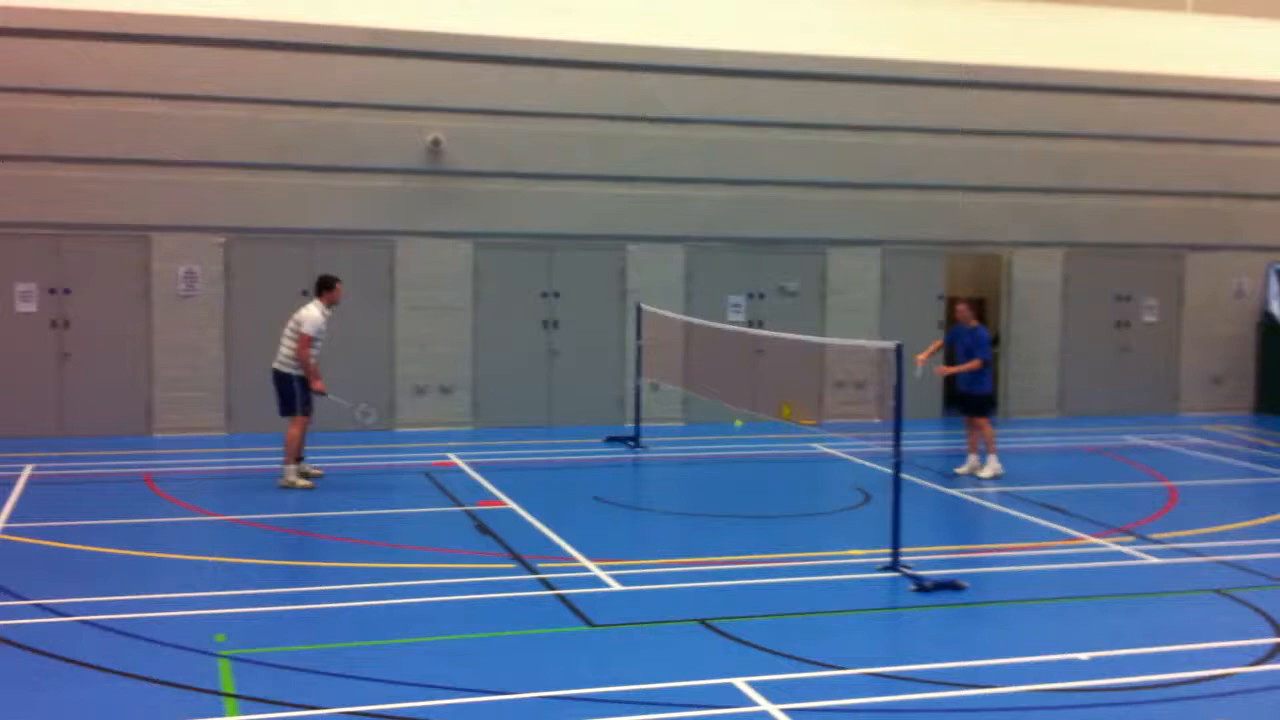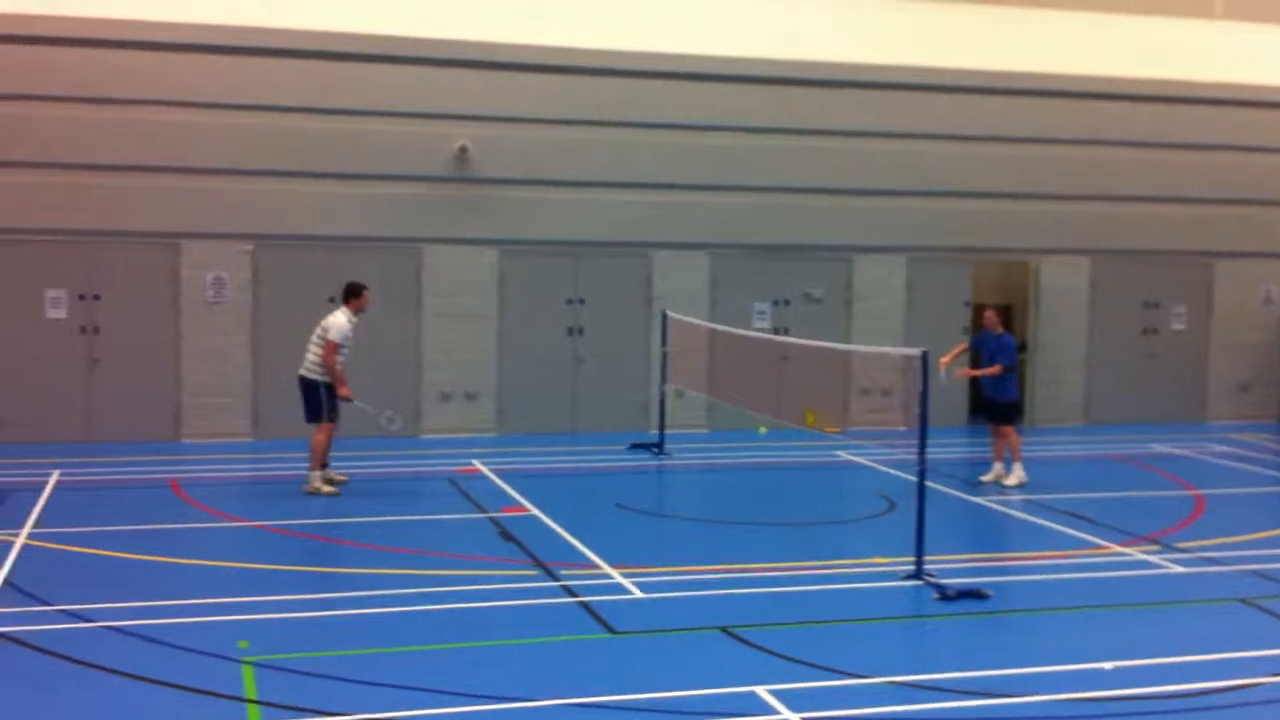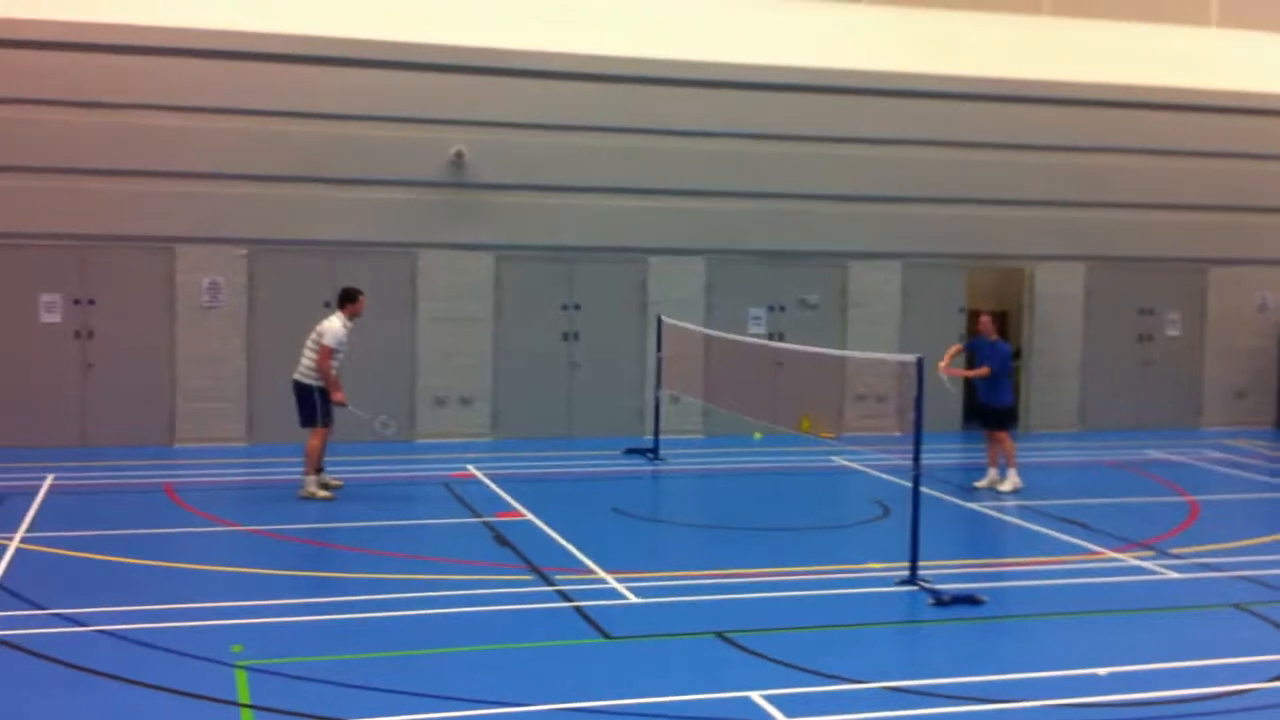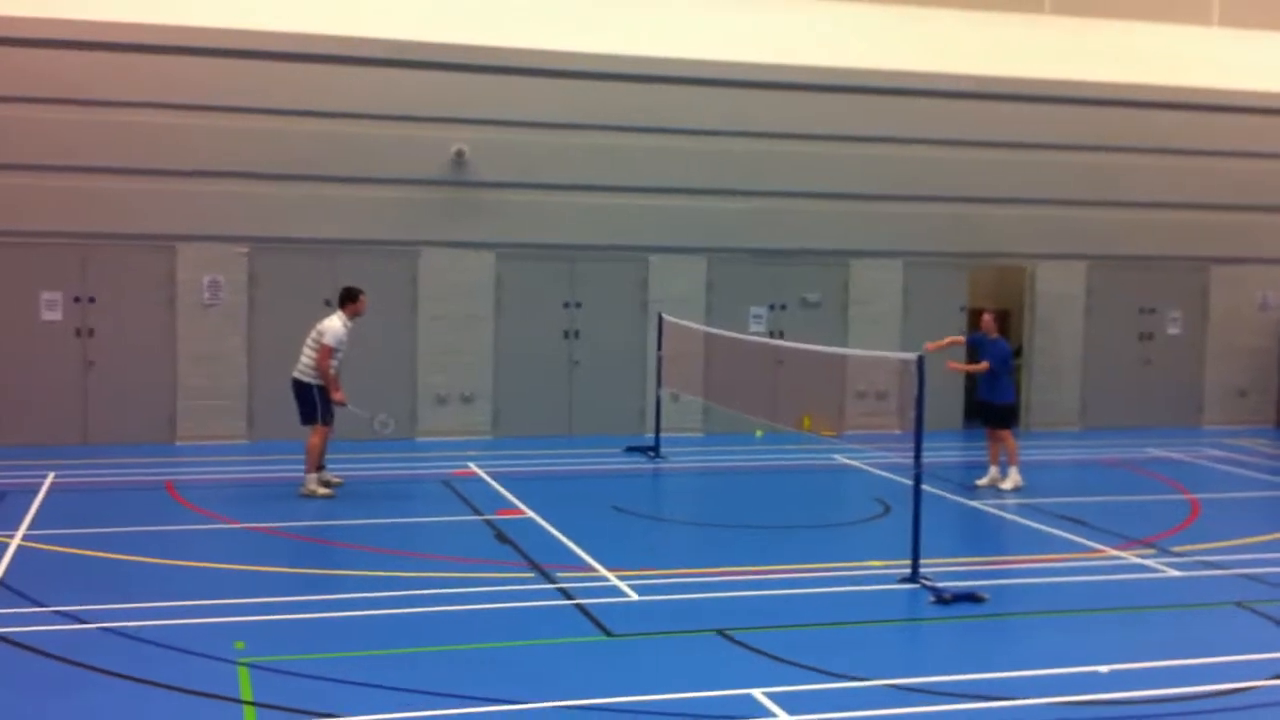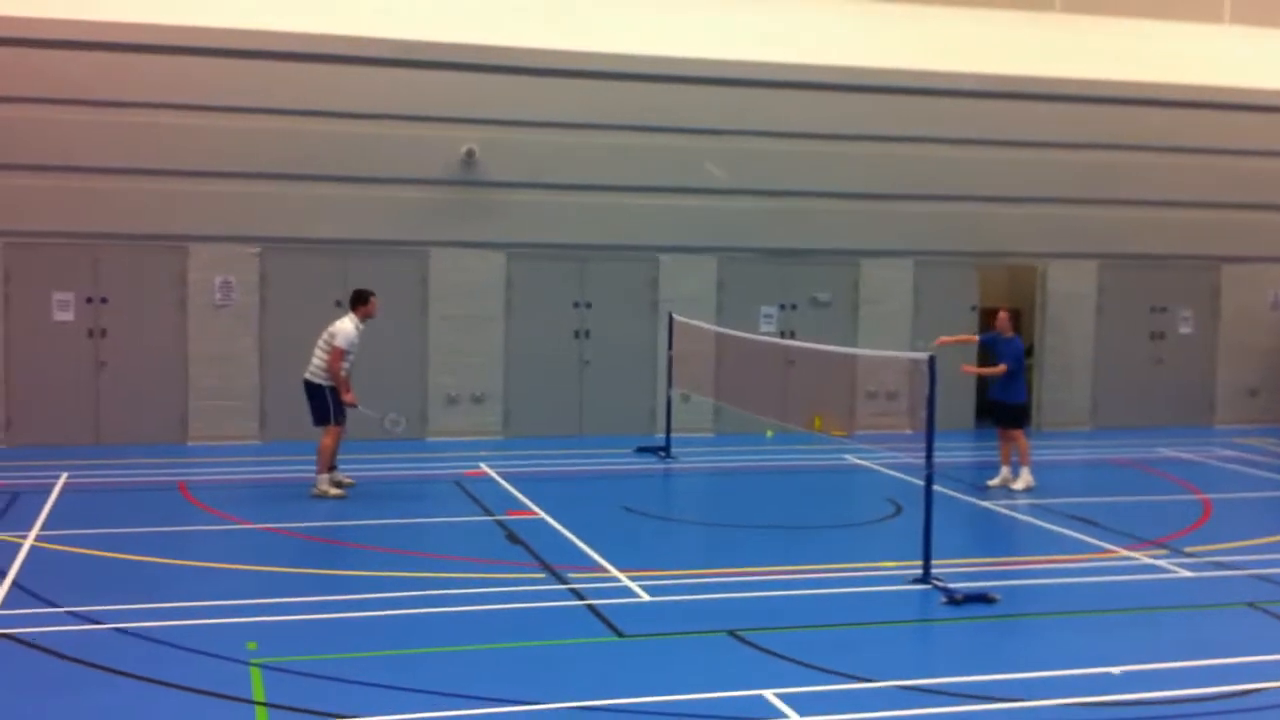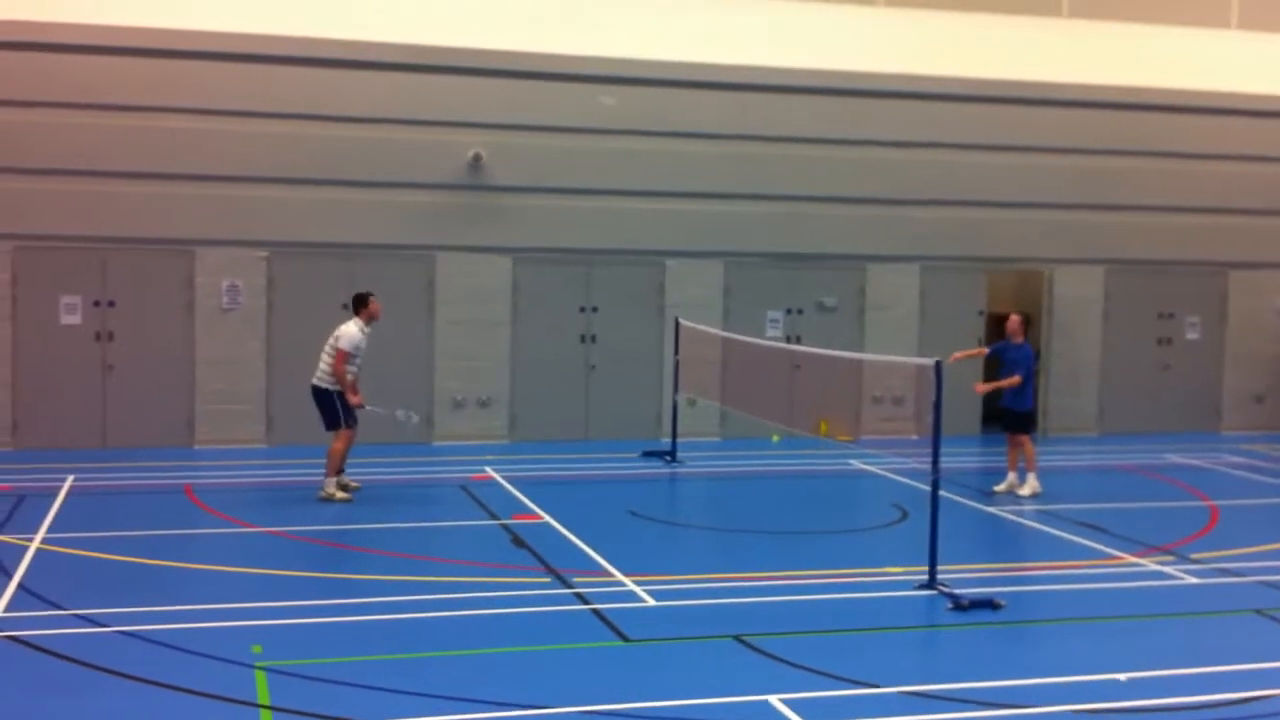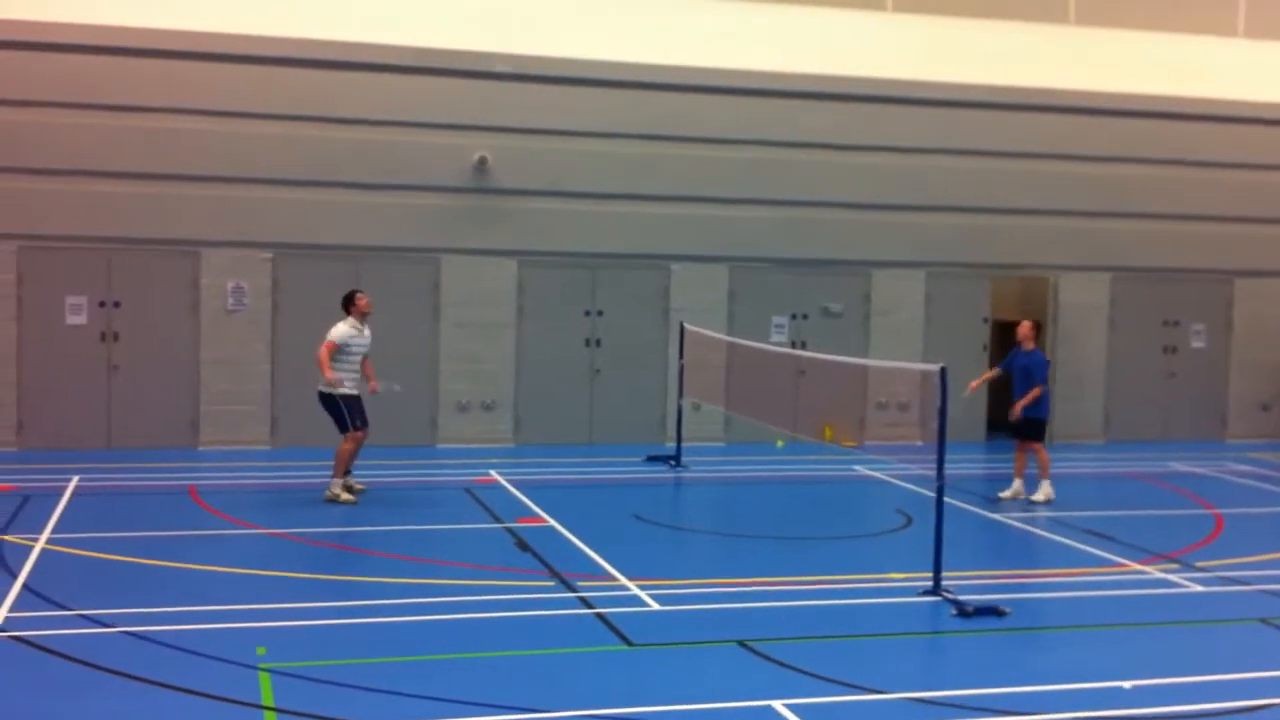
dt=0.2s
person 1, frame 1
left shoulder: (317, 313)
right shoulder: (314, 316)
right elbow: (301, 351)
left wrist: (317, 378)
right wrist: (313, 381)
left hip: (295, 374)
right hip: (291, 374)
left knee: (304, 419)
right knee: (298, 420)
left ankle: (300, 465)
right ankle: (289, 474)
person 1, frame 2
left shoulder: (344, 321)
right shoulder: (340, 323)
right elbow: (328, 358)
left wrist: (344, 384)
right wrist: (339, 387)
left hip: (320, 380)
right hip: (317, 380)
left knee: (330, 425)
right knee: (324, 427)
left ankle: (324, 471)
right ankle: (314, 480)
person 1, frame 3
left shoulder: (340, 326)
right shoulder: (336, 328)
right elbow: (322, 363)
left wrist: (338, 390)
right wrist: (333, 392)
left hip: (315, 384)
right hip: (311, 385)
left knee: (324, 430)
right knee: (318, 431)
left ankle: (319, 476)
right ankle: (309, 485)
person 1, frame 4
left shoulder: (340, 325)
right shoulder: (336, 327)
right elbow: (322, 362)
left wrist: (338, 389)
right wrist: (332, 392)
left hip: (314, 382)
right hip: (309, 382)
left knee: (326, 427)
right knee: (320, 429)
left ankle: (321, 473)
right ankle: (310, 483)
person 1, frame 5
left shoulder: (352, 327)
right shoulder: (348, 330)
right elbow: (333, 364)
left wrist: (349, 391)
right wrist: (343, 393)
left hip: (325, 383)
right hip: (320, 383)
left knee: (338, 428)
right knee: (333, 429)
left ankle: (333, 474)
right ankle: (321, 484)
person 1, frame 6
left shoulder: (362, 332)
right shoulder: (352, 332)
right elbow: (338, 366)
left wrist: (355, 392)
right wrist: (349, 394)
left hip: (340, 389)
right hip: (327, 388)
left knee: (350, 432)
right knee: (344, 433)
left ankle: (340, 477)
right ankle: (329, 487)
person 1, frame 7
left shoulder: (365, 333)
right shoulder: (342, 330)
right elbow: (324, 352)
left wrist: (371, 381)
right wrist: (327, 373)
left hip: (351, 392)
right hip: (334, 392)
left knee: (361, 434)
right knee: (353, 435)
left ankle: (346, 478)
right ankle: (335, 488)
person 2, frame 1
left shoulder: (981, 335)
right shoulder: (958, 330)
left elbow: (978, 363)
right elbow: (941, 342)
left wrist: (952, 370)
right wrist: (925, 355)
left hip: (980, 387)
right hip: (964, 386)
left knee: (982, 422)
right knee: (970, 422)
left ankle: (993, 462)
right ankle: (973, 461)
person 2, frame 2
left shoulder: (1008, 342)
right shoulder: (984, 336)
left elbow: (999, 369)
right elbow: (965, 346)
left wrist: (973, 373)
right wrist: (949, 357)
left hip: (1006, 394)
right hip: (990, 393)
left knee: (1008, 430)
right knee: (995, 430)
left ankle: (1018, 471)
right ankle: (998, 469)
person 2, frame 3
left shoulder: (1002, 349)
right shoulder: (979, 342)
left elbow: (985, 371)
right elbow: (958, 348)
left wrist: (960, 373)
right wrist: (946, 361)
left hip: (1001, 400)
right hip: (985, 399)
left knee: (1002, 436)
right knee: (990, 435)
left ankle: (1013, 476)
right ankle: (993, 474)
person 2, frame 4
left shoulder: (1001, 347)
right shoulder: (981, 338)
left elbow: (984, 367)
right elbow: (958, 340)
left wrist: (960, 367)
right wrist: (936, 345)
left hip: (1003, 398)
right hip: (986, 397)
left knee: (1005, 434)
right knee: (991, 434)
left ankle: (1014, 475)
right ankle: (994, 472)
person 2, frame 5
left shoulder: (1016, 346)
right shoulder: (996, 338)
left elbow: (1002, 370)
right elbow: (973, 339)
left wrist: (975, 370)
right wrist: (950, 339)
left hip: (1015, 398)
right hip: (999, 396)
left knee: (1016, 434)
right knee: (1003, 433)
left ankle: (1025, 475)
right ankle: (1005, 473)
person 2, frame 6
left shoulder: (1026, 352)
right shoulder: (1006, 345)
left elbow: (1017, 379)
right elbow: (984, 351)
left wrist: (989, 386)
right wrist: (963, 354)
left hip: (1022, 404)
right hip: (1007, 402)
left knee: (1023, 440)
right knee: (1011, 440)
left ankle: (1032, 482)
right ankle: (1012, 478)
person 2, frame 7
left shoulder: (1039, 359)
right shoulder: (1016, 354)
left elbow: (1039, 388)
right elbow: (998, 370)
left wrist: (1020, 405)
right wrist: (978, 381)
left hip: (1035, 412)
right hip: (1018, 411)
left knee: (1036, 446)
right knee: (1020, 446)
left ankle: (1046, 488)
right ankle: (1018, 486)
